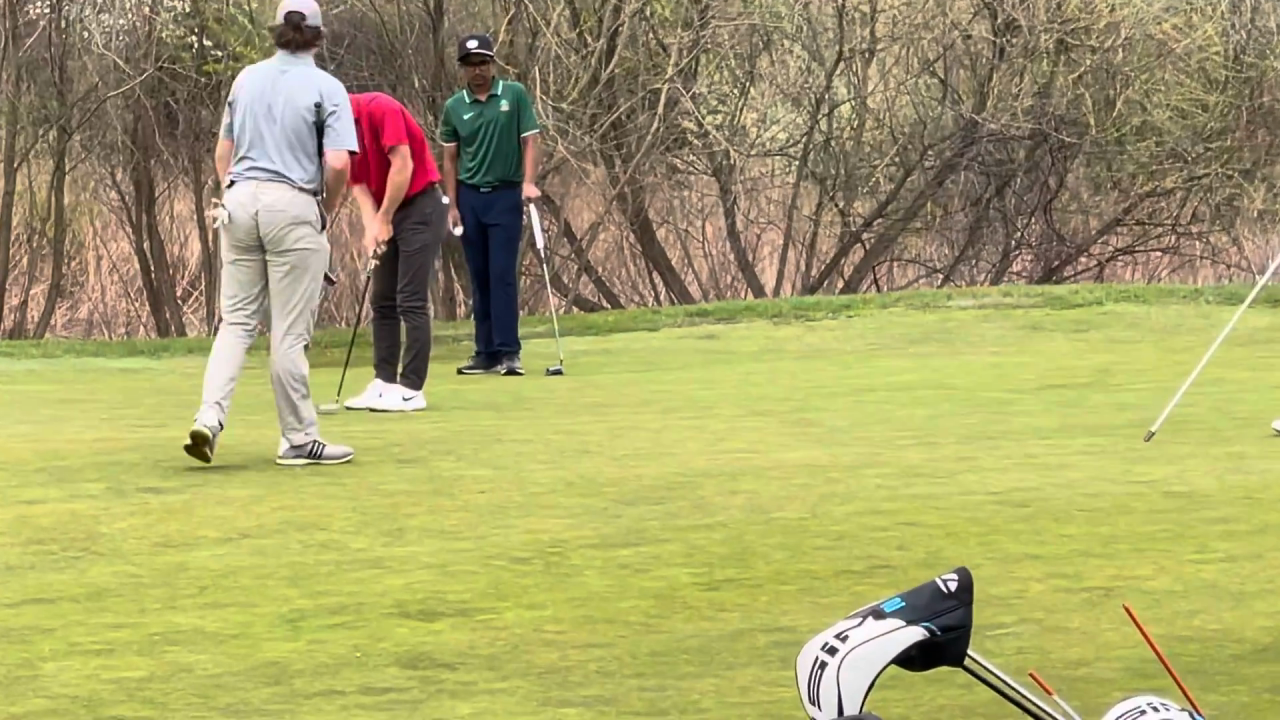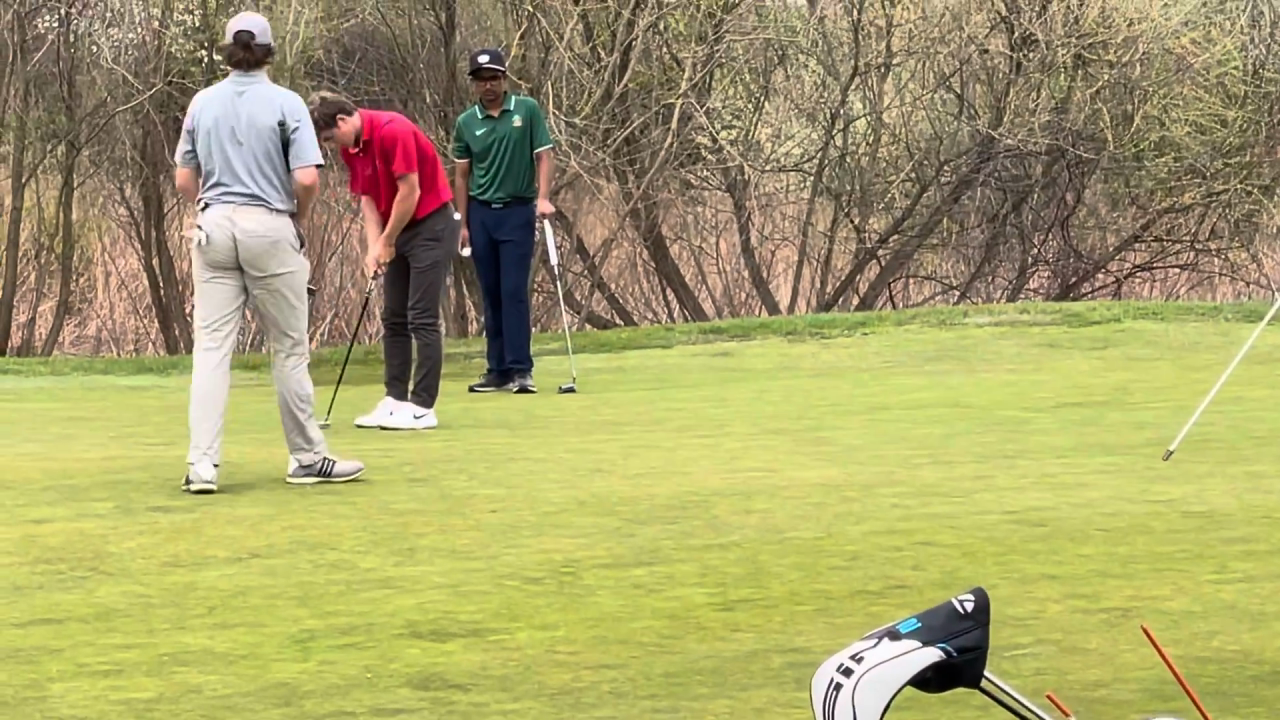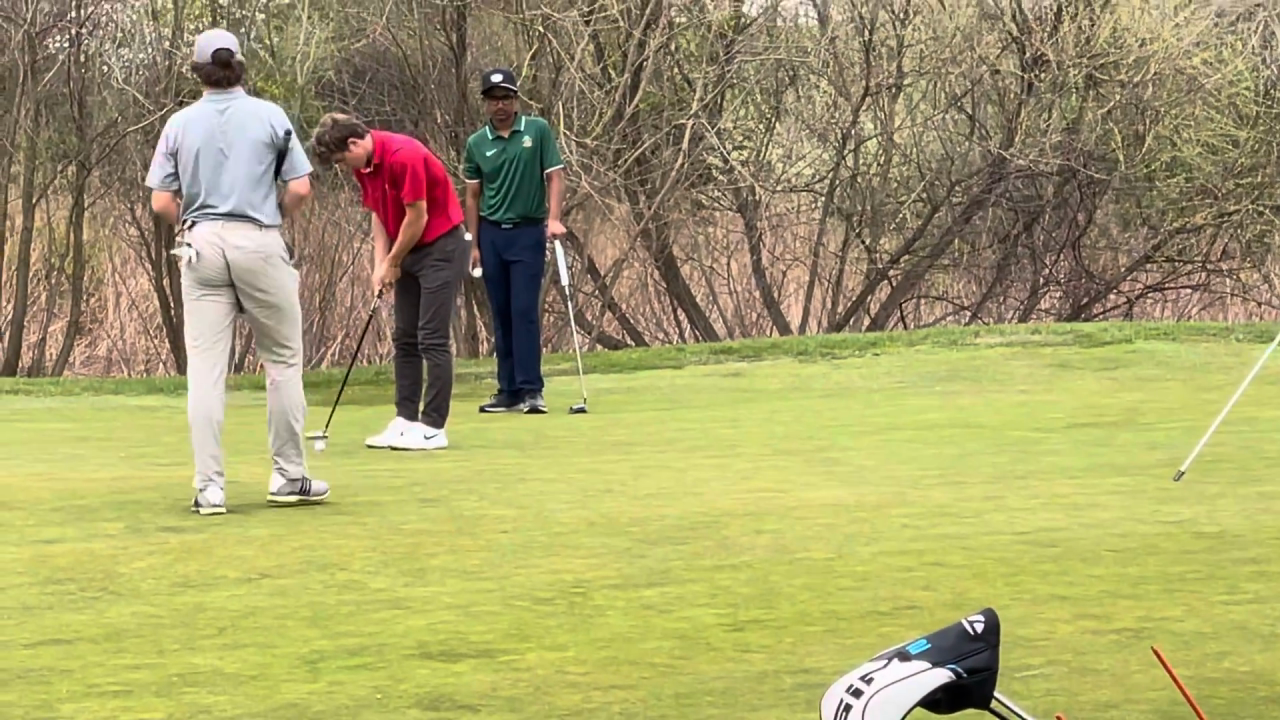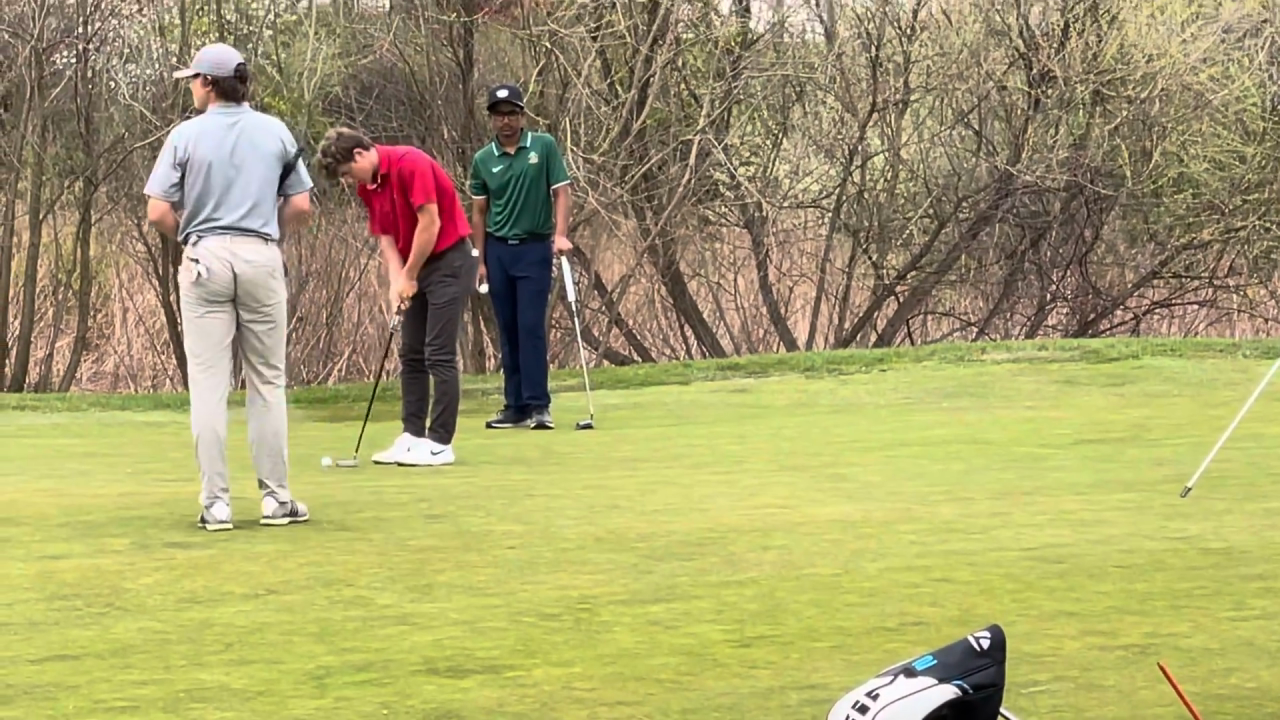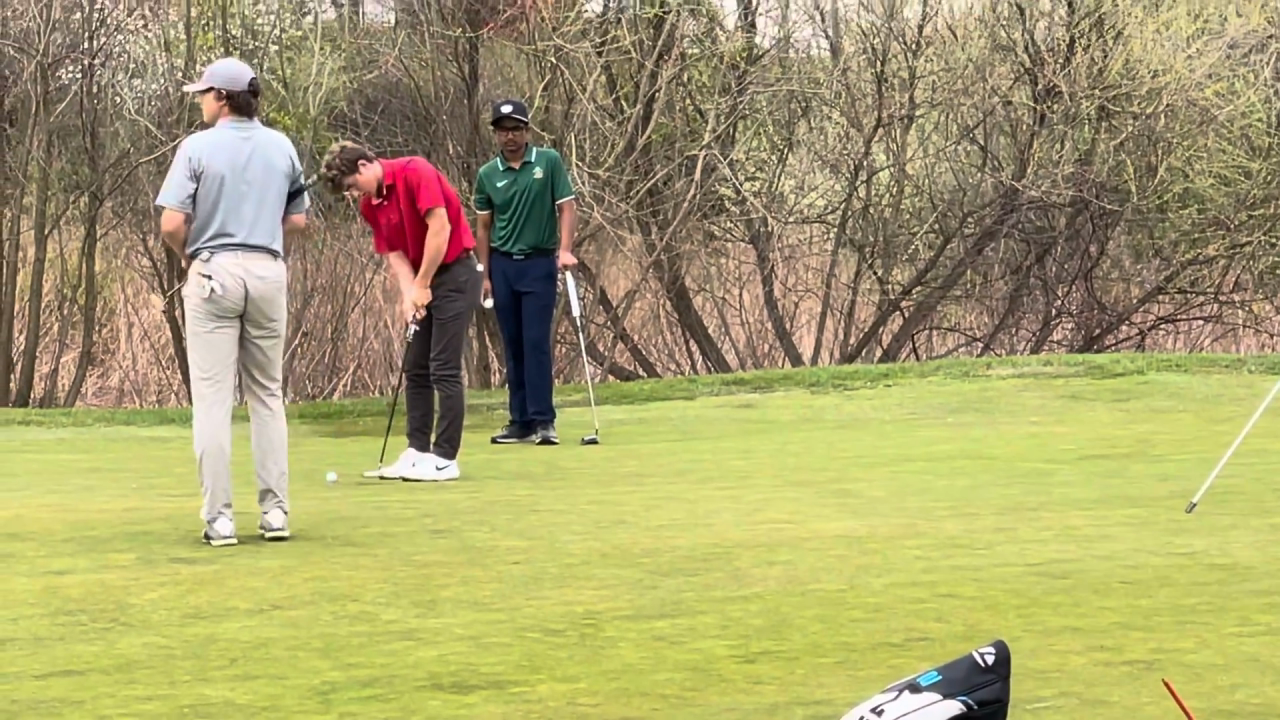
dt=0.3s
person 1, frame 1
left shoulder: (246, 78)
right shoulder: (326, 87)
left elbow: (223, 151)
right elbow: (337, 164)
right wrist: (328, 209)
left hip: (240, 202)
right hip: (292, 206)
left knee: (236, 321)
right knee: (289, 332)
left ankle: (209, 414)
right ankle: (298, 439)
person 1, frame 2
left shoulder: (202, 102)
right shoulder: (286, 102)
left elbow: (184, 180)
right elbow: (306, 179)
right wrist: (298, 218)
left hip: (213, 227)
right hip: (269, 229)
left knee: (211, 348)
right knee: (289, 351)
left ankle: (201, 463)
right ankle: (307, 459)
person 1, frame 3
left shoulder: (181, 123)
right shoulder: (270, 115)
left elbow: (161, 202)
right elbow: (300, 189)
left hip: (202, 247)
right hip: (260, 244)
left knee: (206, 370)
right knee: (283, 361)
left ankle: (210, 487)
right ankle: (289, 474)
person 1, frame 4
left shoulder: (185, 134)
right shoulder: (275, 131)
left elbow: (158, 212)
right elbow: (300, 206)
left wrist: (189, 236)
left hip: (204, 261)
right hip: (260, 259)
left knee: (208, 386)
right knee: (267, 383)
left ankle: (216, 502)
right ankle: (276, 498)
person 1, frame 5
left shoulder: (197, 147)
right shoulder: (282, 147)
left elbow: (171, 224)
right elbow: (297, 220)
left wrist: (191, 253)
left hip: (213, 275)
right hip: (268, 274)
left knee: (212, 400)
right knee: (267, 397)
left ankle: (220, 517)
right ankle: (275, 510)
person 2, frame 1
left shoulder: (515, 94)
right shoulder: (453, 107)
left elbow: (530, 140)
right elbow: (450, 158)
left wrist: (529, 182)
right wrist: (452, 205)
left hip: (506, 195)
right hip: (469, 197)
left knee: (502, 274)
right knee: (479, 277)
left ankle: (508, 352)
right ankle: (486, 352)
person 2, frame 2
left shoulder: (528, 110)
right shoulder: (465, 122)
left elbow: (543, 156)
right elbow: (461, 175)
left wrist: (543, 198)
right wrist: (462, 223)
left hip: (517, 211)
right hip: (480, 214)
left knee: (514, 291)
right knee: (490, 295)
left ankle: (520, 369)
right ankle: (498, 369)
person 2, frame 3
left shoulder: (539, 130)
right shoulder: (476, 144)
left elbow: (554, 176)
right elbow: (472, 196)
left wrist: (554, 218)
right wrist: (473, 244)
left hip: (528, 232)
right hip: (491, 234)
left knee: (525, 311)
right knee: (501, 315)
left ankle: (531, 389)
right ankle: (509, 389)
person 2, frame 4
left shoulder: (544, 146)
right shoulder: (482, 160)
left elbow: (561, 192)
right elbow: (479, 213)
left wrist: (560, 234)
right wrist: (480, 260)
left hip: (534, 248)
right hip: (497, 250)
left knee: (531, 327)
right knee: (507, 331)
left ankle: (538, 405)
right ankle: (515, 405)
person 2, frame 5
left shoulder: (549, 161)
right shoulder: (487, 174)
left elbow: (566, 207)
right elbow: (483, 227)
left wrist: (565, 249)
right wrist: (484, 275)
left hip: (539, 263)
right hip: (502, 265)
left knee: (536, 343)
right knee: (513, 346)
left ankle: (543, 421)
right ankle: (521, 420)
person 3, frame 1
left shoulder: (379, 107)
left elbow: (402, 165)
right elbow: (358, 184)
left wrist: (383, 221)
right wrist: (370, 228)
left hip: (420, 207)
right hip: (387, 214)
left knee: (411, 301)
right knee: (382, 301)
right ankle: (384, 382)
person 3, frame 2
left shoulder: (393, 129)
right shoulder: (349, 148)
left elbow: (410, 192)
right elbow: (367, 197)
left wrist: (386, 242)
right wrist: (373, 247)
left hip: (431, 225)
right hip: (396, 230)
left knee: (422, 318)
right knee: (393, 318)
person 3, frame 3
left shoulder: (404, 155)
right shoulder: (363, 166)
left elbow: (418, 217)
left wrist: (392, 263)
right wrist: (380, 264)
left hip: (442, 246)
right hip: (409, 249)
left knee: (432, 338)
right knee: (404, 338)
person 3, frame 4
left shoulder: (410, 162)
right shoulder: (367, 187)
left elbow: (430, 223)
right elbow: (387, 236)
left wrist: (409, 277)
right wrist: (396, 281)
left hip: (449, 261)
right hip: (416, 266)
left knee: (439, 354)
right knee: (411, 354)
person 3, frame 5
left shoulder: (414, 171)
right shoulder: (369, 206)
left elbow: (440, 227)
right elbow: (394, 254)
left wrist: (423, 285)
right wrist: (409, 294)
left hip: (455, 274)
right hip: (422, 281)
left knee: (444, 368)
right knee: (415, 368)
